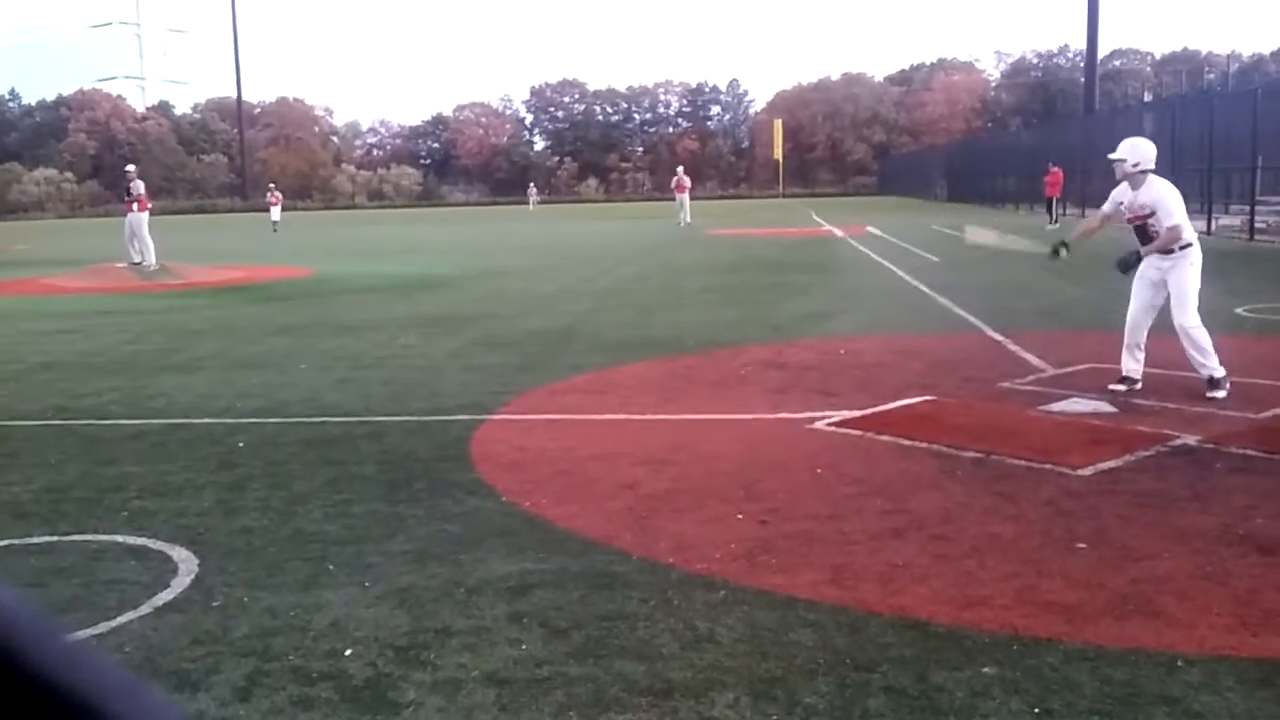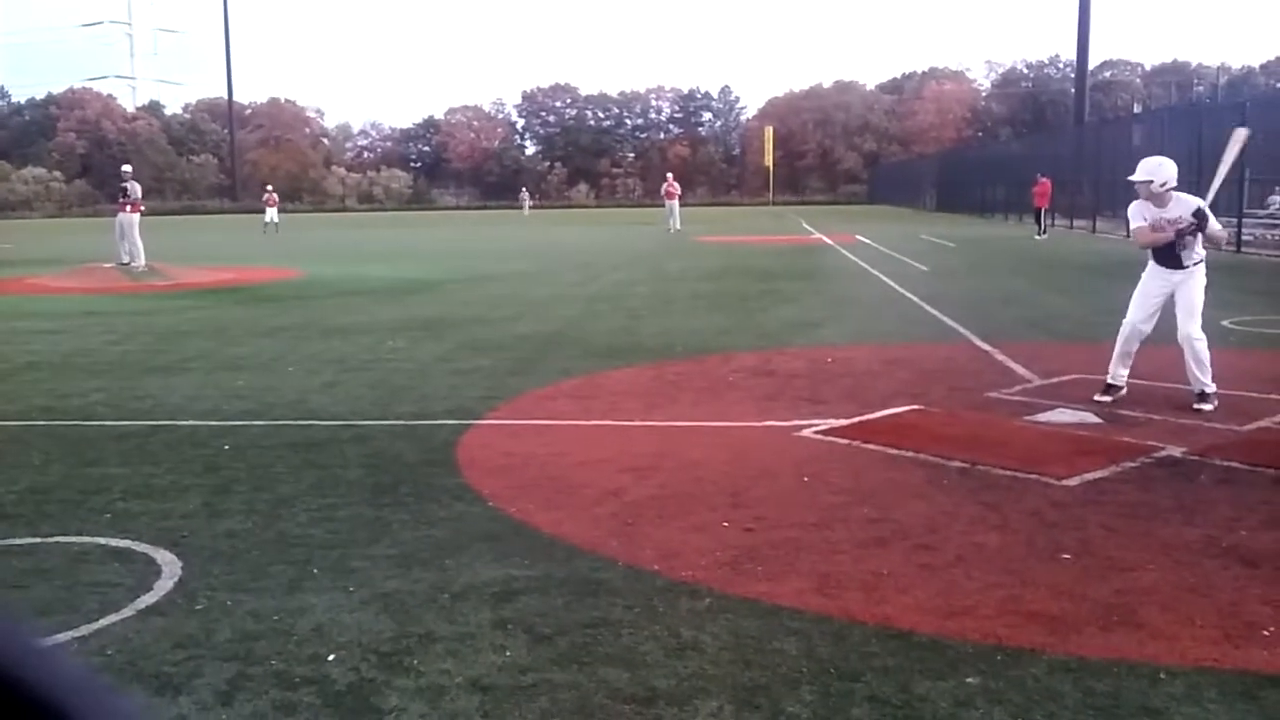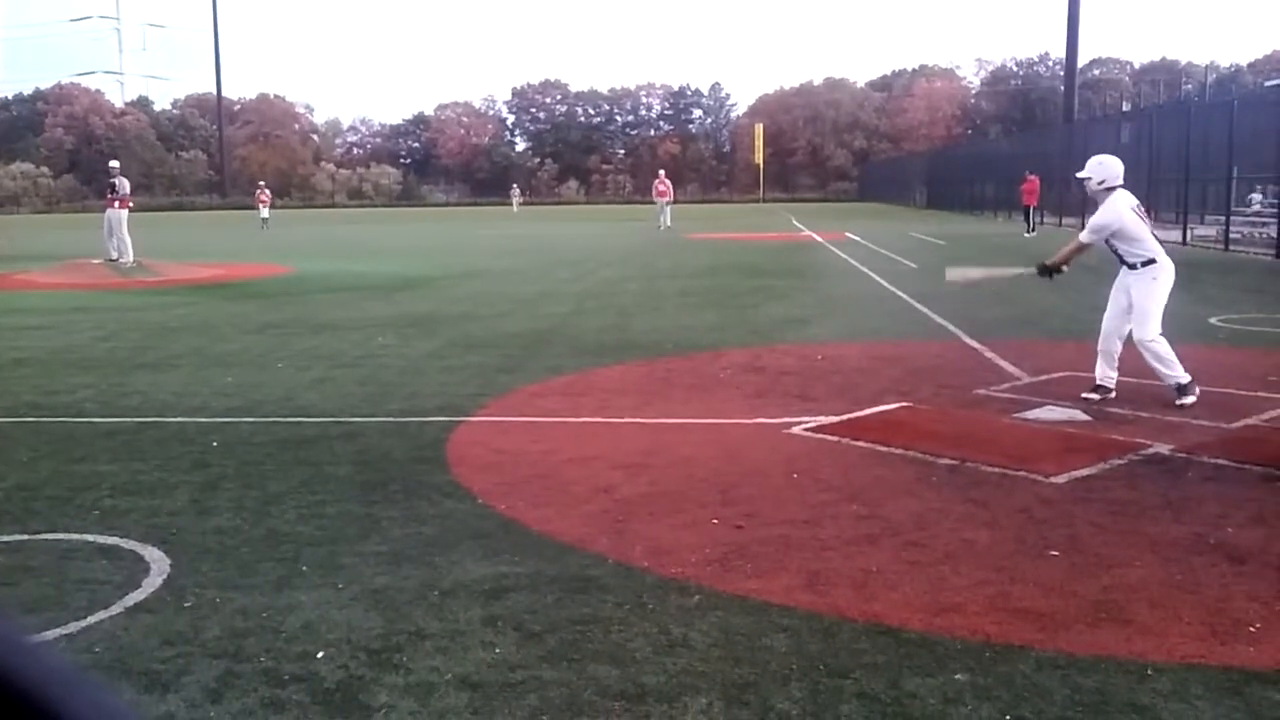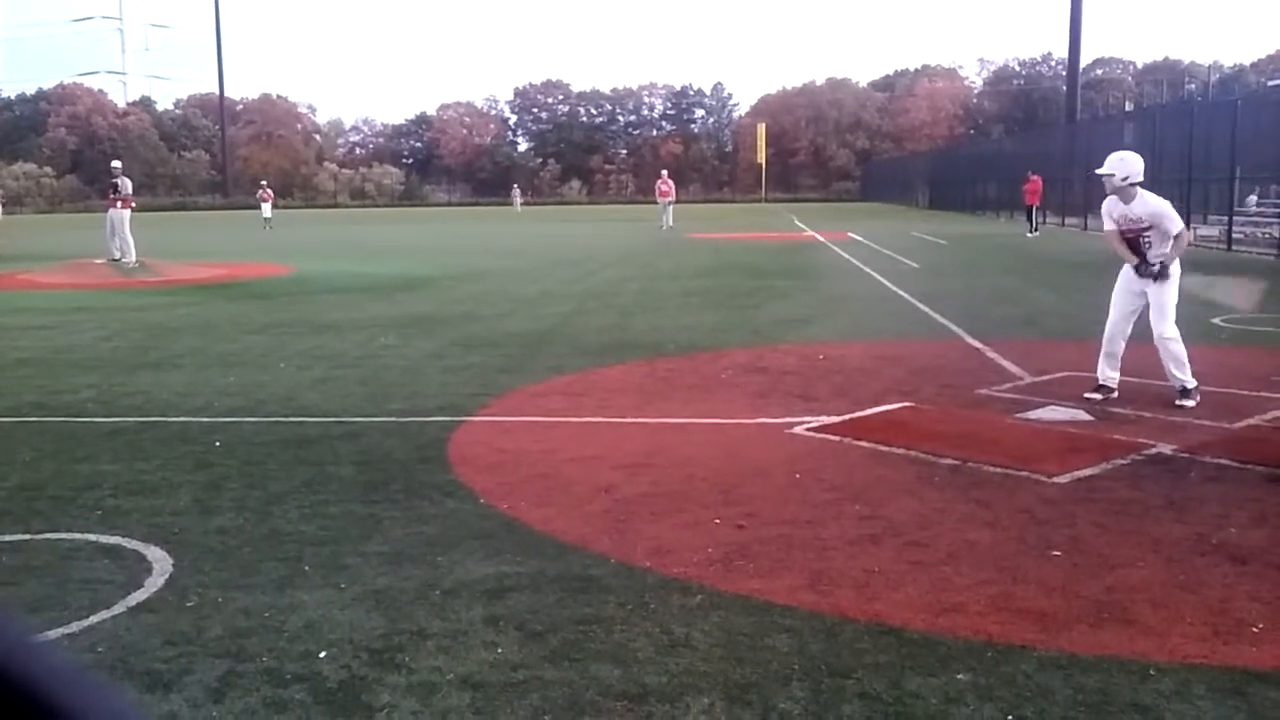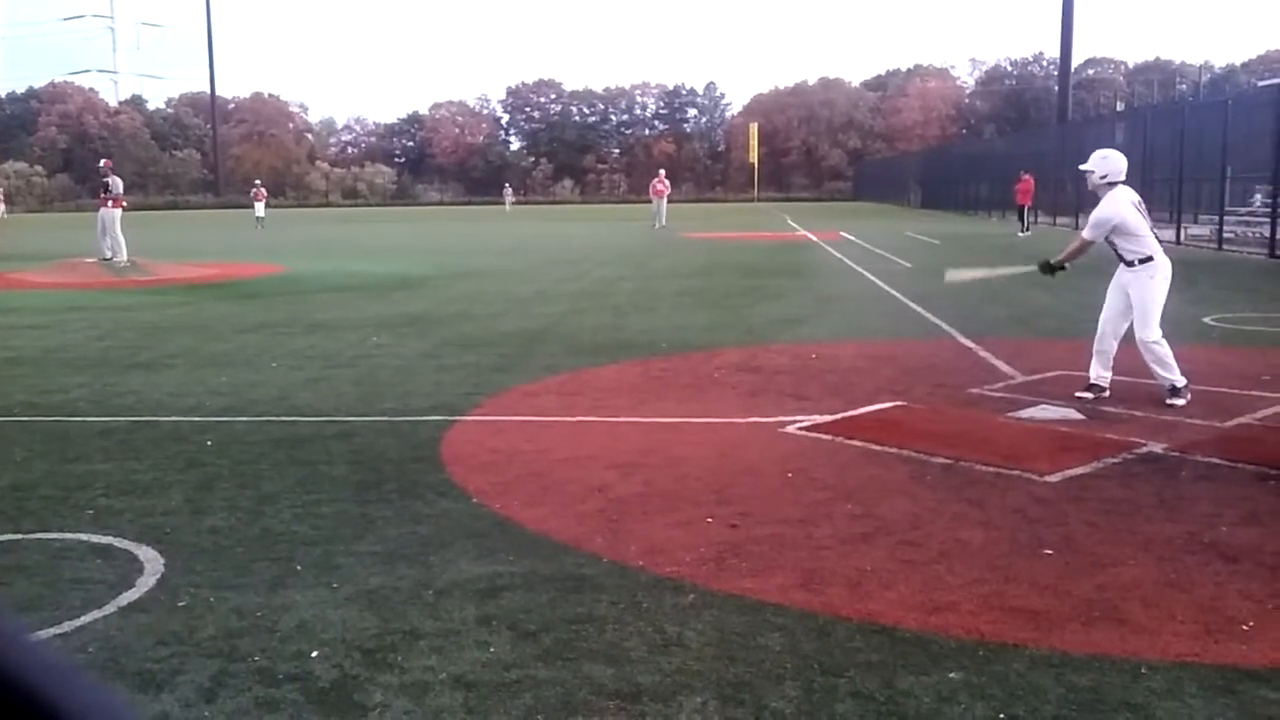
dt=0.7s
person 1, frame 1
left shoulder: (1163, 192)
right shoulder: (1121, 193)
left elbow: (1175, 235)
right elbow: (1099, 219)
left wrist: (1140, 254)
right wrist: (1069, 241)
left hip: (1183, 257)
right hip: (1154, 260)
left knee: (1185, 320)
right knee: (1136, 318)
left ankle: (1216, 376)
right ankle: (1131, 374)
person 1, frame 2
left shoulder: (1192, 205)
right shoulder: (1137, 208)
left elbow: (1220, 239)
right elbow: (1143, 240)
left wrist: (1204, 227)
right wrist: (1180, 232)
left hip: (1190, 273)
right hip: (1158, 272)
left knee: (1190, 332)
right knee: (1132, 324)
left ankle: (1206, 389)
right ankle: (1116, 382)
person 1, frame 3
left shoulder: (1108, 215)
right shoulder: (1120, 196)
left elbow: (1079, 246)
right elbow: (1087, 237)
left wrist: (1050, 265)
right wrist: (1059, 261)
left hip: (1153, 272)
right hip: (1131, 271)
left knee: (1145, 334)
right knee: (1111, 327)
left ankle: (1183, 383)
right ankle: (1105, 383)
person 1, frame 4
left shoulder: (1156, 205)
right shoulder: (1109, 205)
left elbow: (1184, 238)
right elbow: (1115, 243)
left wrist: (1166, 263)
right wrist: (1138, 264)
left hip: (1162, 270)
right hip: (1132, 270)
left knee: (1164, 331)
right knee: (1114, 328)
left ankle: (1187, 386)
right ankle: (1107, 383)
person 1, frame 5
left shoulder: (1108, 210)
right shoulder: (1123, 193)
left elbow: (1081, 246)
right elbow: (1088, 234)
left wrist: (1053, 263)
right wrist: (1059, 259)
left hip: (1150, 271)
right hip: (1128, 269)
left knee: (1147, 335)
right knee: (1108, 326)
left ankle: (1177, 385)
right ankle: (1099, 382)
